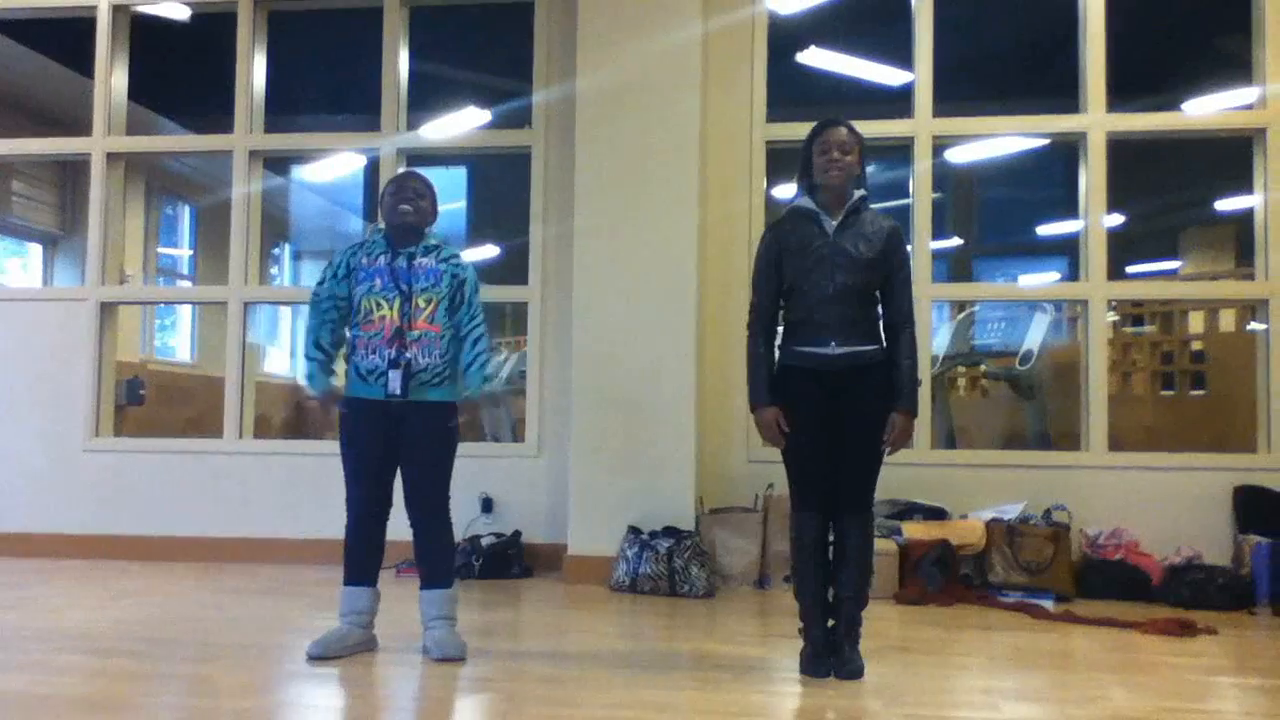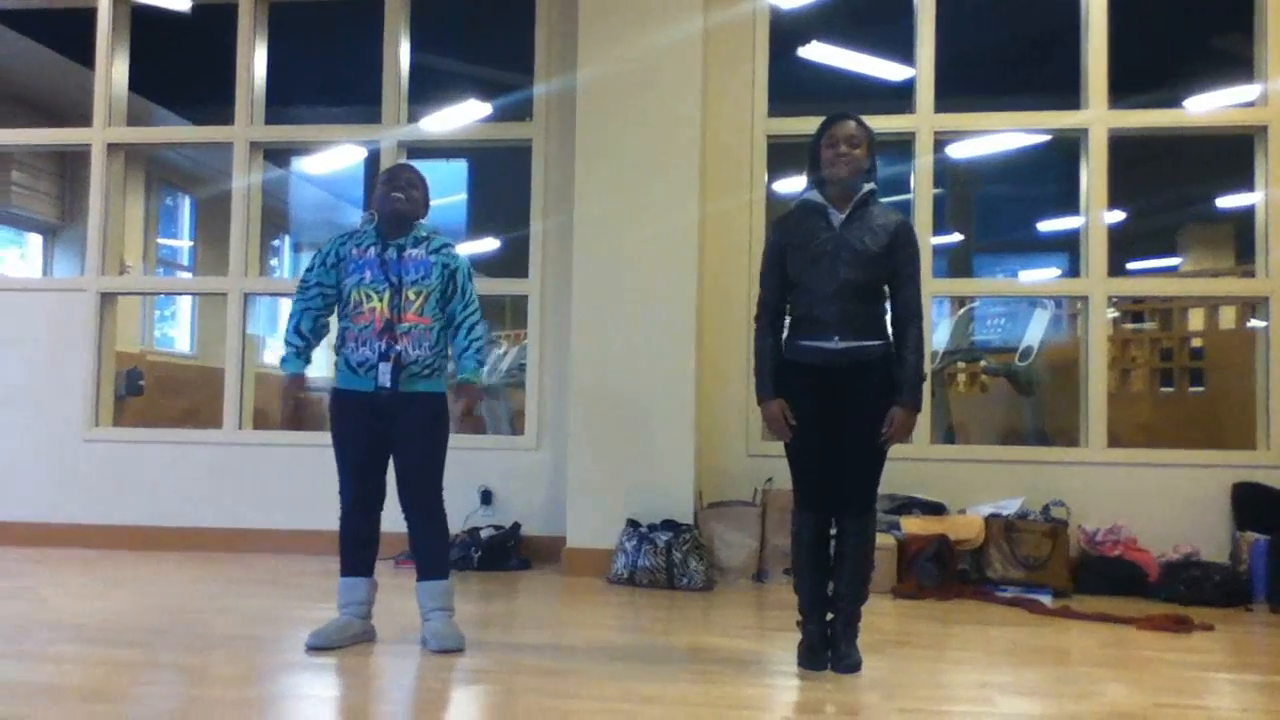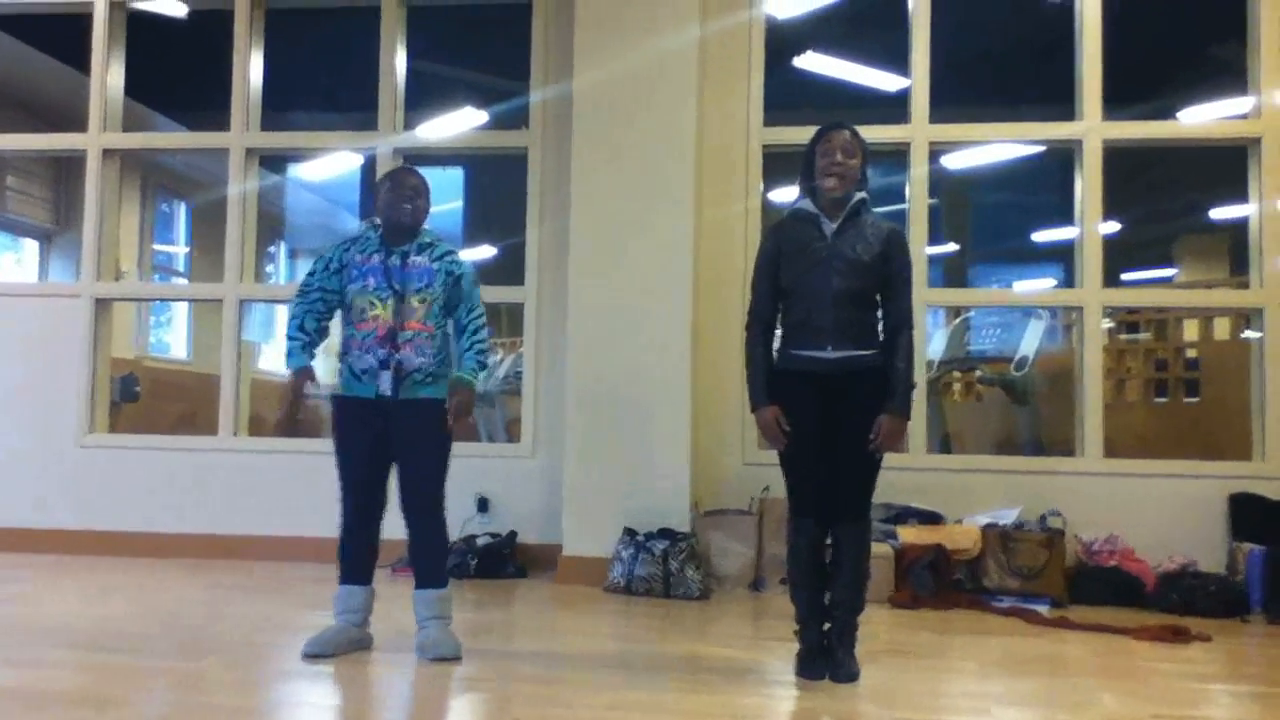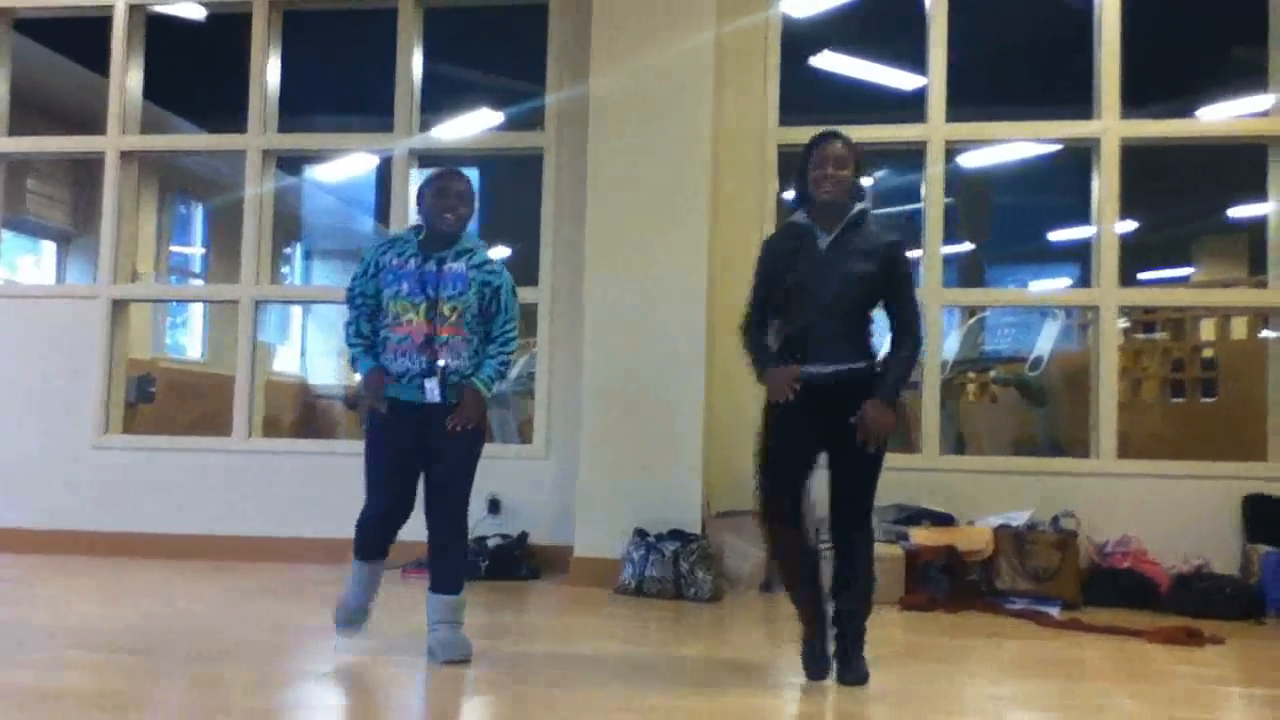
dt=0.5s
person 1, frame 1
left shoulder: (884, 232)
right shoulder: (782, 233)
left elbow: (901, 323)
right elbow: (761, 322)
left wrist: (905, 403)
right wrist: (761, 399)
left hip: (865, 381)
right hip: (801, 381)
left knee: (854, 510)
right knee: (809, 510)
left ankle: (847, 637)
right ankle: (815, 636)
person 1, frame 2
left shoulder: (892, 227)
right shoulder: (790, 225)
left elbow: (908, 317)
right elbow: (769, 315)
left wrist: (908, 397)
right wrist: (767, 391)
left hip: (867, 377)
right hip: (804, 376)
left knee: (856, 505)
right knee: (810, 504)
left ankle: (846, 631)
right ankle: (812, 629)
person 1, frame 3
left shoulder: (885, 236)
right shoulder: (783, 234)
left elbow: (900, 327)
right elbow: (760, 323)
left wrist: (897, 406)
right wrist: (762, 399)
left hip: (861, 386)
right hip: (797, 385)
left knee: (851, 514)
right knee: (806, 513)
left ankle: (842, 641)
right ankle: (810, 638)
person 1, frame 4
left shoulder: (881, 247)
right shoulder: (781, 244)
left elbow: (907, 332)
right elbow: (755, 324)
left wrist: (886, 397)
right wrist: (768, 368)
left hip: (857, 395)
right hip: (795, 393)
left knee: (851, 521)
right knee: (778, 512)
left ankle: (850, 643)
right ankle: (813, 625)
person 2, frame 1
left shoulder: (453, 267)
right shoulder: (352, 260)
left elbow: (472, 332)
right elbow: (325, 321)
left wrist: (469, 388)
right wrist: (320, 379)
left hip: (430, 405)
right hip: (366, 404)
left knee: (430, 511)
right knee: (364, 510)
left ankle: (440, 623)
right ankle: (356, 623)
person 2, frame 2
left shoulder: (444, 256)
right shoulder: (342, 250)
left elbow: (466, 318)
right elbow: (310, 306)
left wrist: (469, 375)
right wrist: (294, 363)
left hip: (421, 396)
right hip: (356, 395)
left knee: (424, 502)
right knee: (358, 502)
left ankle: (438, 615)
right ankle: (354, 613)
person 2, frame 3
left shoulder: (448, 263)
right shoulder: (346, 256)
left elbow: (472, 324)
right elbow: (309, 308)
left wrist: (466, 378)
right wrist: (300, 364)
left hip: (425, 403)
right hip: (358, 401)
left knee: (424, 509)
right knee: (359, 509)
left ankle: (434, 622)
right ankle: (352, 621)
person 2, frame 4
left shoulder: (488, 270)
right shoulder: (385, 256)
left elbow: (504, 337)
right elbow: (359, 315)
left wrist: (480, 386)
right wrist: (368, 368)
left hip: (457, 406)
right hip: (395, 402)
left knee: (448, 513)
right knee: (386, 504)
left ankle: (445, 624)
right ankle: (361, 583)
